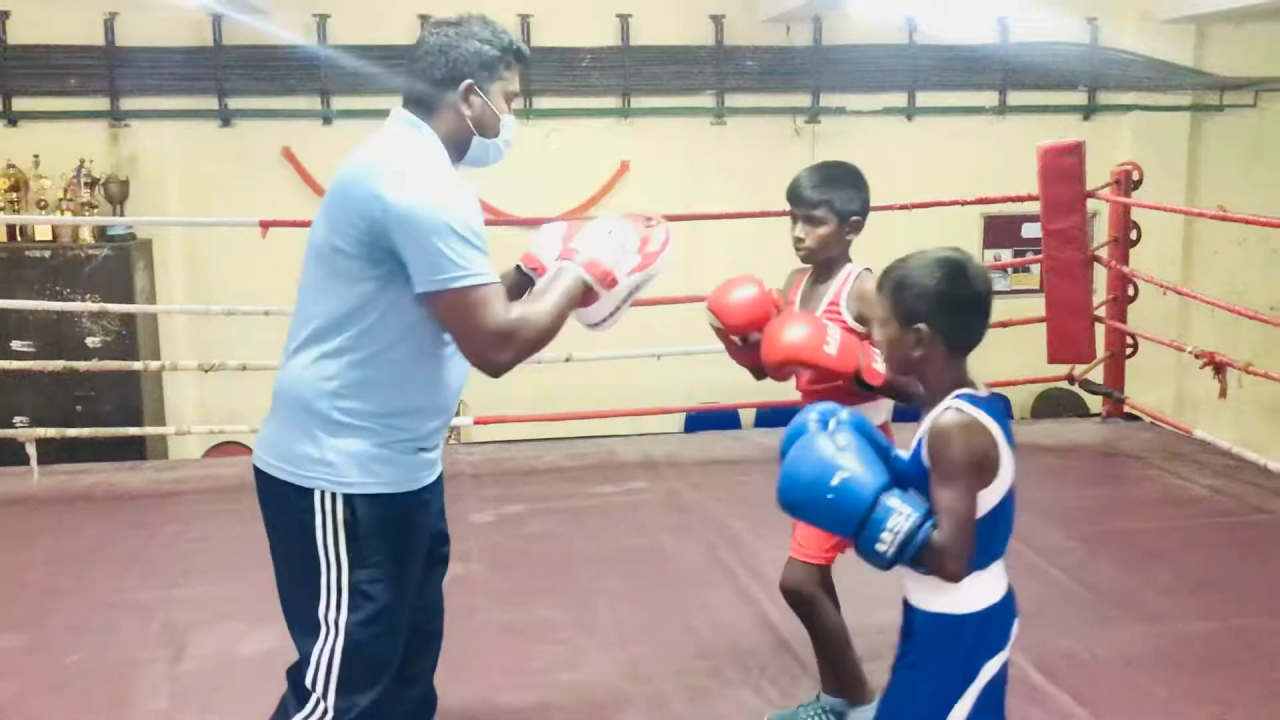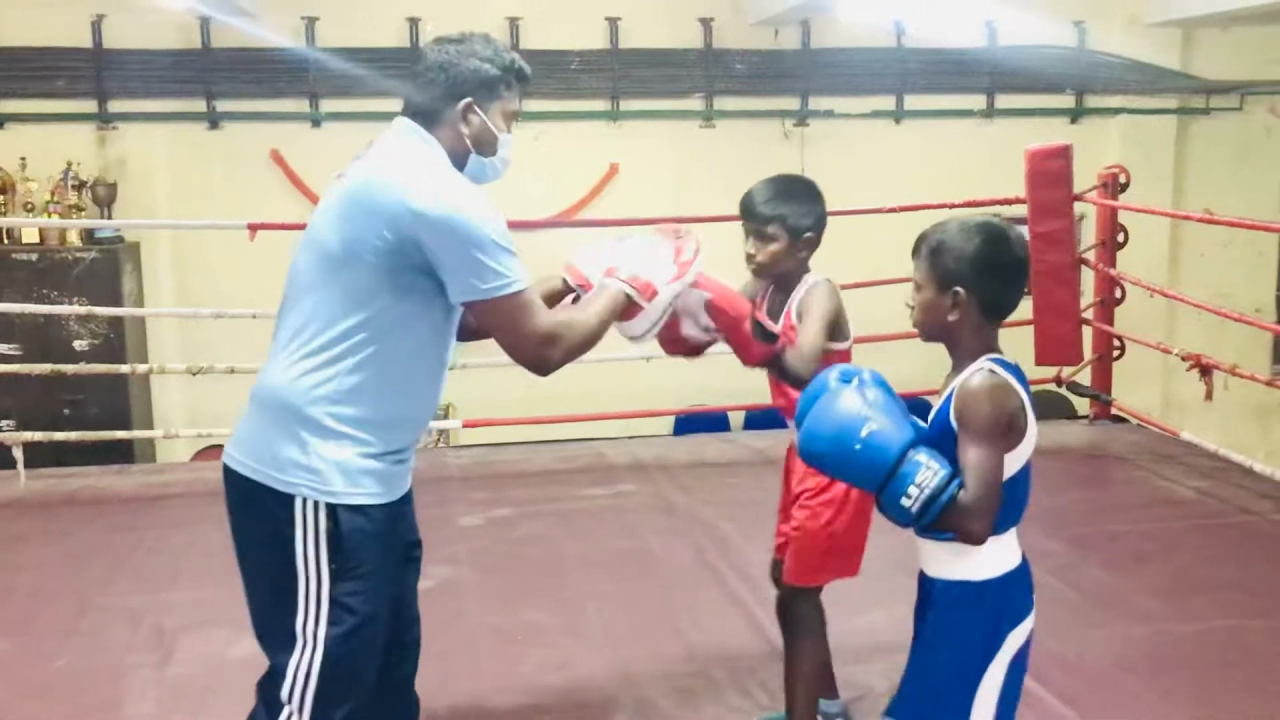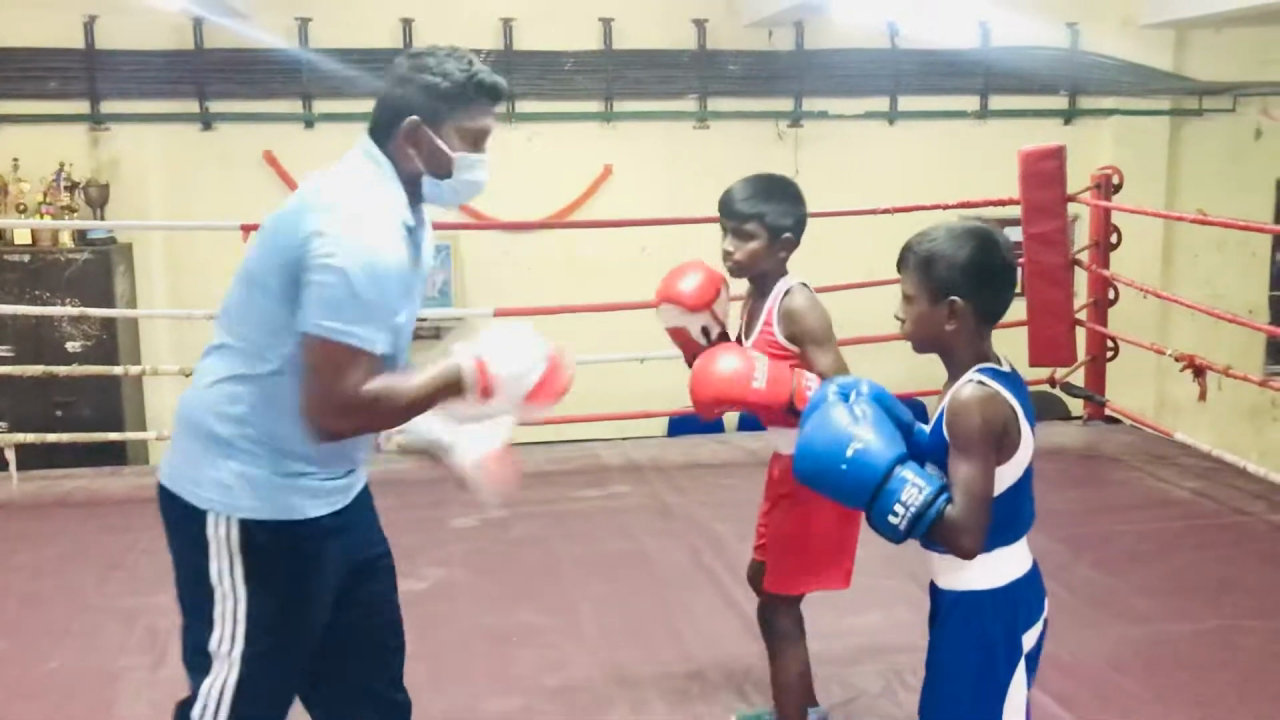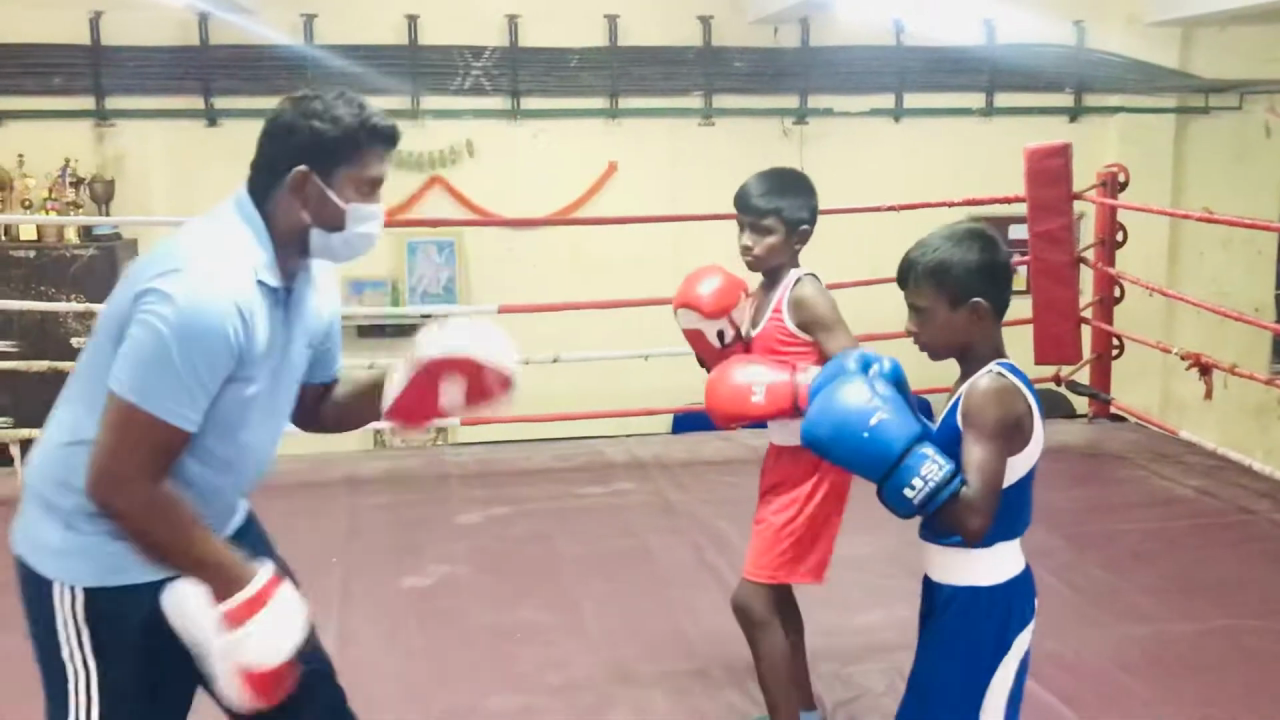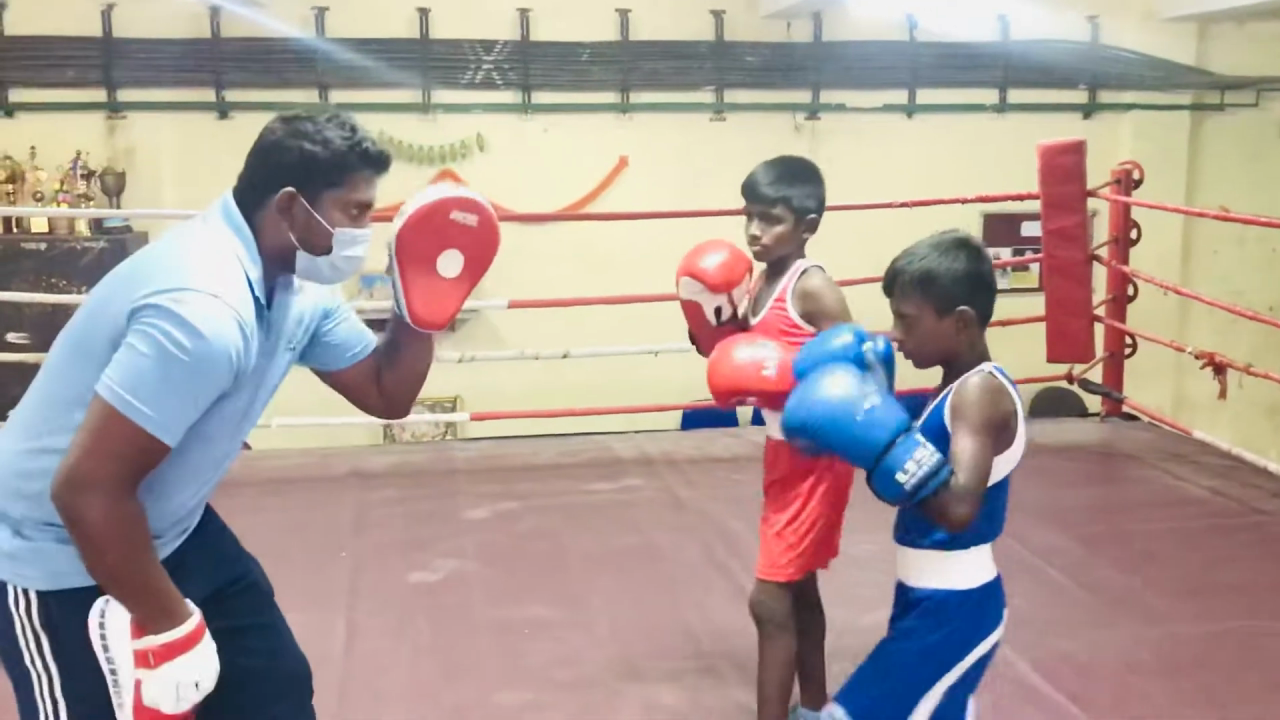
dt=0.3s
person 1, frame 1
left shoulder: (410, 166)
right shoulder: (417, 182)
left elbow: (457, 314)
right elbow: (498, 343)
left wrist: (531, 279)
right wrist: (575, 279)
left hip: (390, 470)
right hip: (341, 478)
person 1, frame 2
left shoulder: (397, 173)
right shoulder: (440, 196)
left elbow: (448, 317)
right elbow: (542, 346)
left wrist: (552, 288)
right wrist: (622, 291)
left hip: (354, 475)
right hip: (316, 483)
person 1, frame 3
left shoulder: (393, 213)
right shoulder: (361, 229)
right elbow: (336, 409)
left wrist: (457, 377)
right wrist: (464, 373)
left hip: (330, 495)
right hip: (250, 501)
person 1, frame 4
left shoulder: (307, 279)
right shoulder: (208, 294)
left elbow: (313, 406)
right elbow: (118, 483)
left wrist: (398, 389)
right wrist: (233, 586)
left hip: (214, 536)
right hip: (107, 567)
person 1, frame 5
left shoulder: (298, 287)
right shoulder: (203, 307)
left elbow: (386, 394)
right elbow: (86, 491)
left wrist: (421, 306)
right wrist: (164, 622)
left hip: (171, 531)
right hip: (59, 557)
person 2, frame 1
left shoulder: (863, 288)
right shoulder: (797, 282)
left elbow: (907, 384)
right elbow: (770, 367)
left wrist: (844, 360)
right wrist: (737, 337)
left knee: (800, 580)
right knee: (815, 578)
person 2, frame 2
left shoulder: (819, 296)
right shoulder: (758, 289)
left elbow: (801, 371)
right elbow: (691, 341)
left wrist: (741, 320)
right wrist: (665, 315)
right hip: (805, 452)
left knee: (795, 598)
right knee: (789, 578)
person 2, frame 3
left shoulder: (796, 306)
right shoulder: (751, 299)
right elbow: (735, 382)
left wrist: (775, 387)
right wrist: (701, 341)
right hip: (789, 464)
left knee: (778, 610)
right knee: (764, 579)
person 2, frame 4
left shoulder: (805, 295)
right shoulder: (760, 295)
right elbow: (747, 374)
left wrist: (785, 390)
right wrist: (717, 342)
left hip: (813, 462)
right hip: (784, 458)
left knee: (753, 600)
right knee: (772, 592)
person 2, frame 5
left shoulder: (812, 287)
right shoulder: (759, 281)
right elbow: (736, 362)
left wrist: (789, 379)
right wrist: (710, 317)
left hip: (815, 457)
right hip: (784, 450)
left knee: (770, 600)
right knee: (794, 586)
person 3, frame 1
left shoulder: (955, 427)
right shoulder: (965, 410)
left elbow: (951, 558)
left wrist: (864, 506)
right wrist: (878, 468)
left hip: (958, 630)
right hip: (965, 620)
person 3, frame 2
left shoulder: (983, 390)
right shoulder: (981, 378)
left elbow: (975, 520)
left wrist: (889, 460)
right wrist: (893, 432)
left hip: (979, 600)
right hip: (961, 591)
person 3, frame 3
left shoulder: (974, 400)
right shoulder: (988, 384)
left elbow: (966, 534)
left wrist: (880, 475)
right wrist: (901, 439)
left hip: (988, 608)
right hip: (977, 598)
person 3, frame 4
left shoulder: (991, 393)
right shoulder: (988, 382)
left elbow: (974, 517)
right elbow: (955, 469)
left wrist: (892, 453)
right wrist: (901, 430)
left hip: (981, 605)
right hip: (964, 597)
person 3, frame 5
left shoulder: (982, 393)
right shoulder: (954, 388)
left elbow: (959, 505)
right elbow: (925, 468)
left wrist: (877, 441)
right wrist: (867, 403)
left hip: (951, 612)
right hip: (931, 601)
